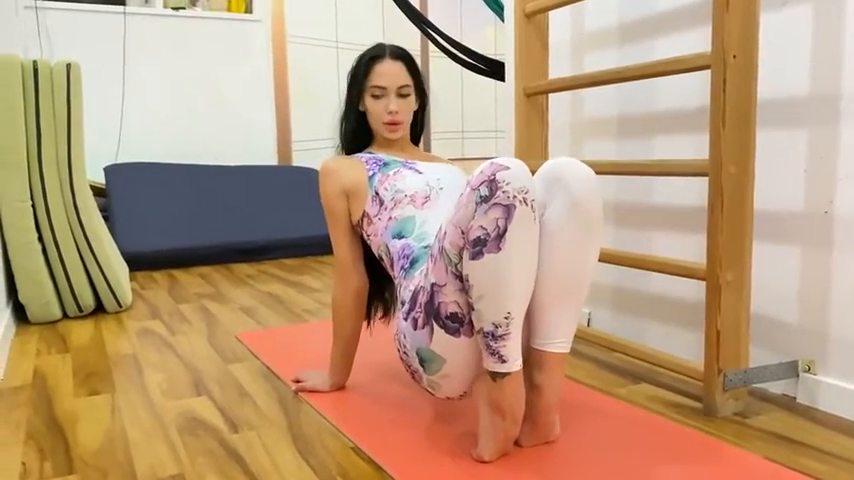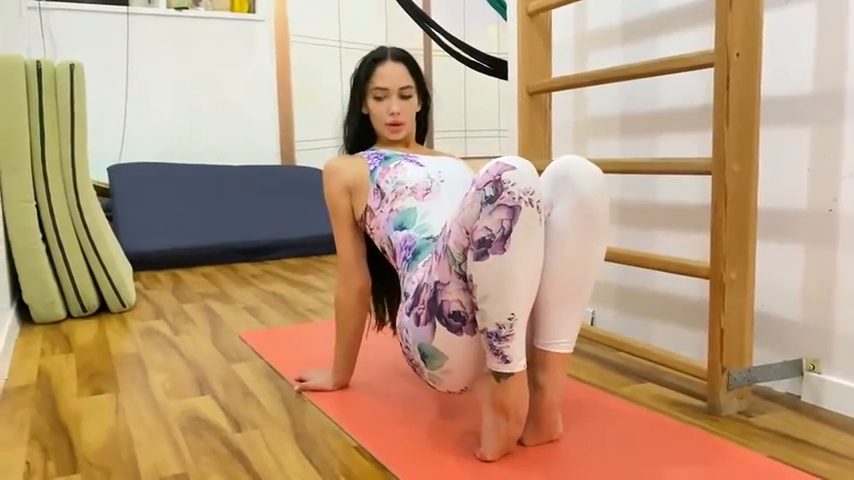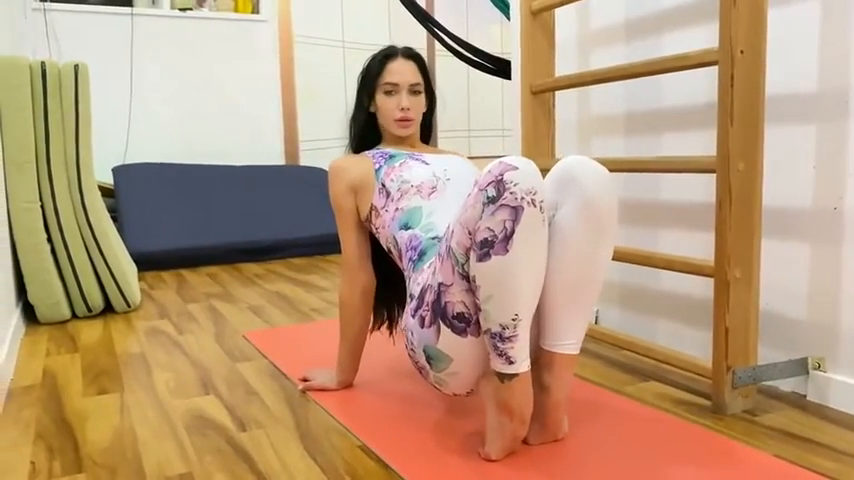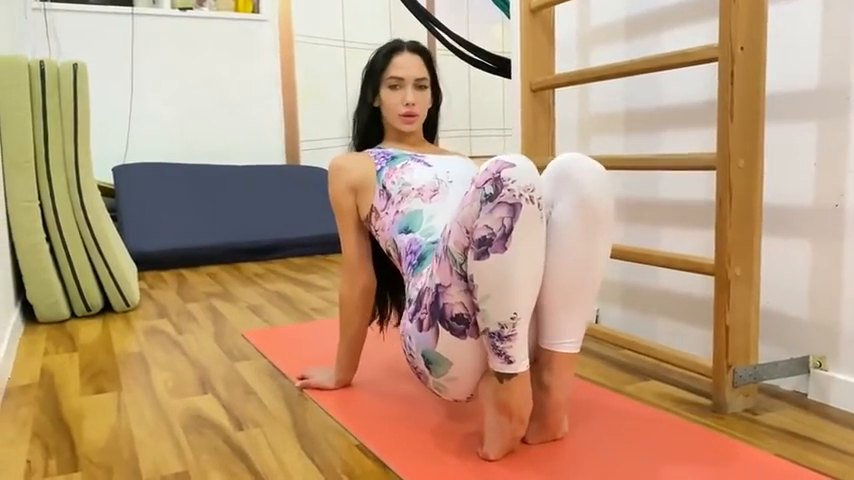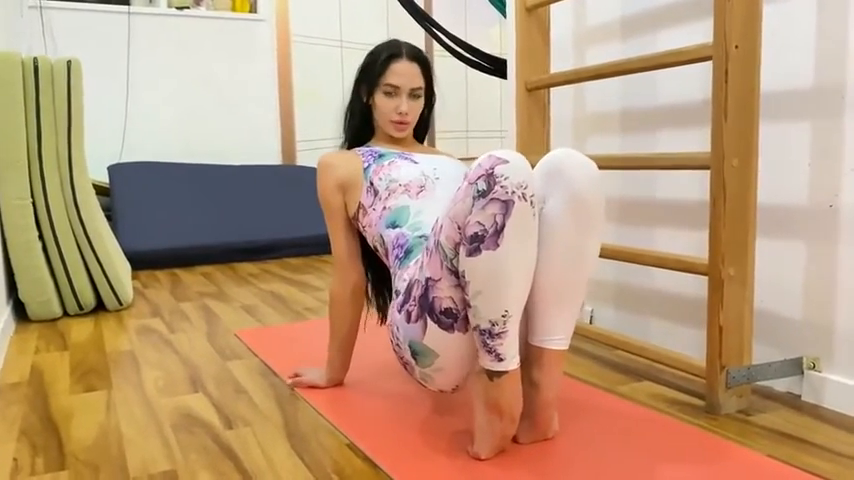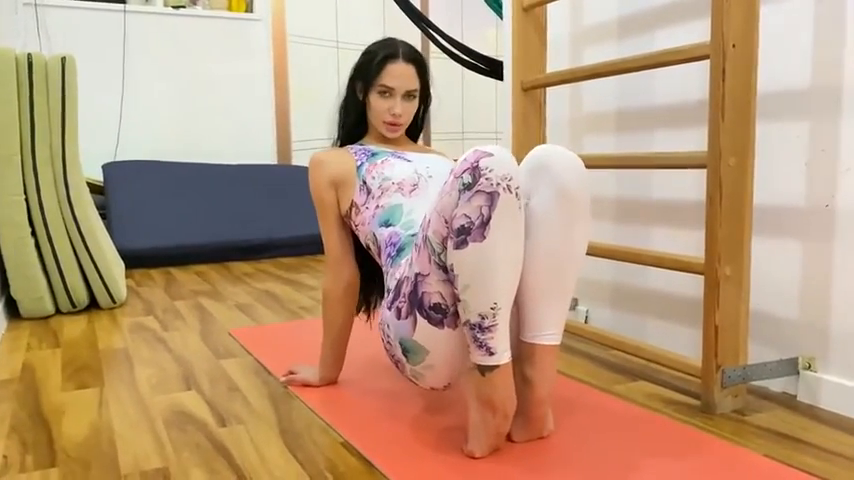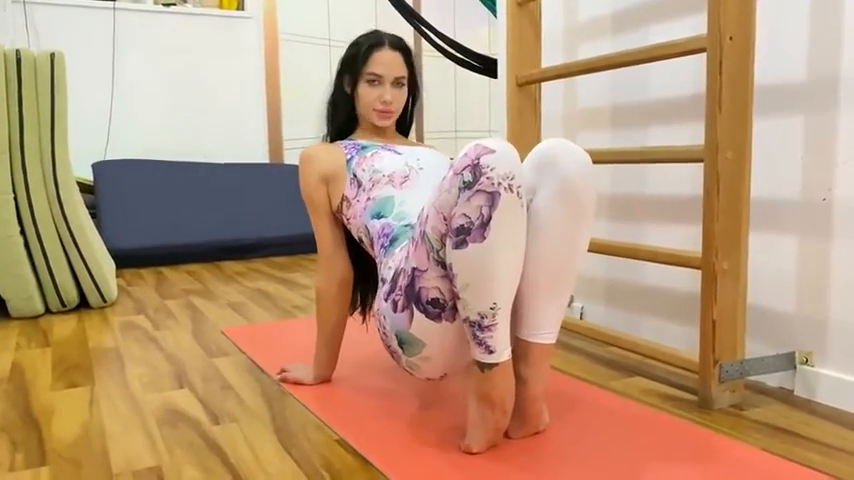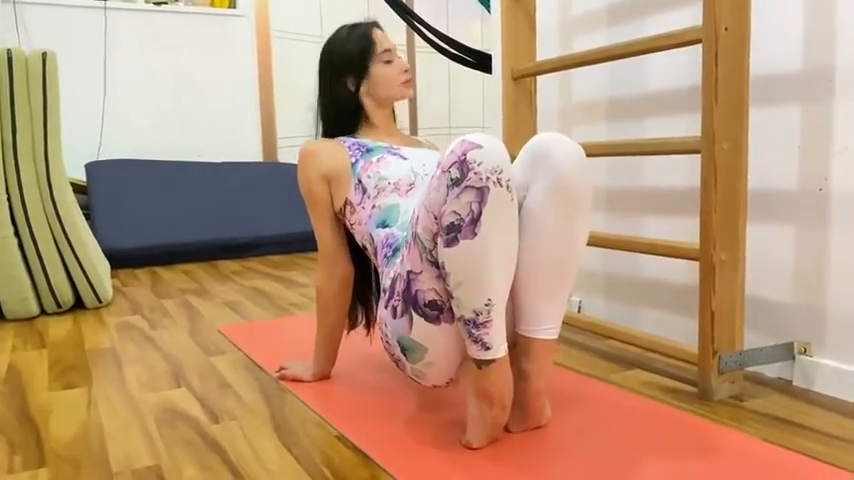
dt=0.4s
person 1, frame 1
left shoulder: (444, 165)
right shoulder: (342, 173)
right elbow: (351, 280)
left hip: (503, 316)
right hip: (439, 333)
left knee: (567, 175)
right knee: (503, 175)
left ankle: (541, 388)
right ankle: (500, 389)
person 1, frame 2
left shoulder: (452, 163)
right shoulder: (346, 171)
right elbow: (354, 278)
left hip: (510, 313)
right hip: (440, 324)
left knee: (574, 174)
right knee: (509, 175)
left ankle: (544, 388)
right ankle: (503, 390)
person 1, frame 3
left shoulder: (457, 161)
right shoulder: (352, 170)
right elbow: (359, 277)
left hip: (513, 315)
right hip: (447, 331)
left knee: (580, 175)
right knee: (512, 174)
left ankle: (549, 386)
right ankle: (507, 389)
person 1, frame 4
left shoulder: (458, 162)
right shoulder: (352, 169)
right elbow: (359, 278)
left hip: (512, 315)
right hip: (446, 332)
left knee: (577, 172)
right knee: (509, 172)
left ankle: (549, 386)
right ankle: (507, 389)
person 1, frame 5
left shoulder: (447, 161)
right shoulder: (340, 167)
right elbow: (349, 275)
left hip: (503, 312)
right hip: (432, 325)
left knee: (568, 167)
right knee: (502, 169)
left ankle: (539, 384)
right ankle: (496, 387)
person 1, frame 6
left shoulder: (439, 159)
right shoulder: (333, 165)
right elbow: (342, 273)
left hip: (492, 310)
right hip: (424, 328)
left knee: (553, 163)
right knee: (488, 164)
left ankle: (533, 383)
right ankle: (490, 385)
person 1, frame 7
left shoulder: (427, 152)
right shoulder: (322, 160)
right elbow: (335, 269)
left hip: (490, 298)
right hip: (417, 308)
left knee: (560, 158)
right knee: (489, 158)
left ankle: (528, 379)
right ankle: (490, 378)
person 1, frame 8
left shoulder: (426, 150)
right shoulder: (324, 157)
right elbow: (336, 268)
left hip: (488, 307)
right hip: (426, 327)
left knee: (553, 151)
right knee: (477, 153)
left ankle: (529, 374)
right ankle: (488, 377)
